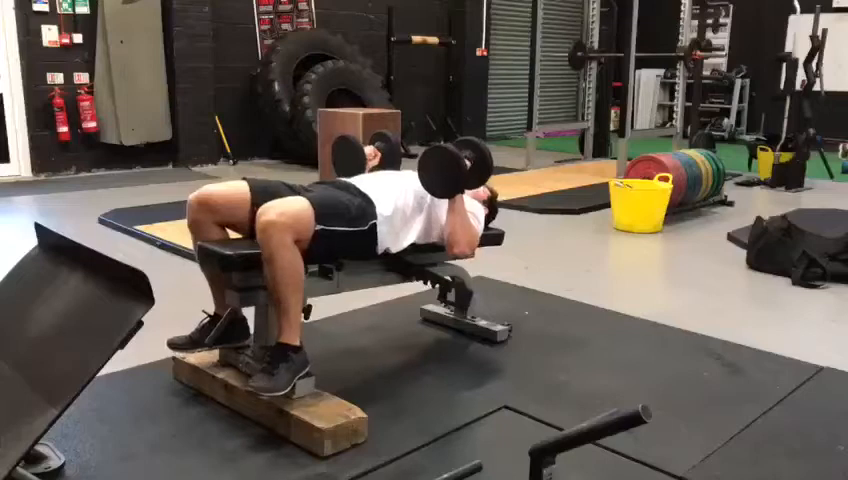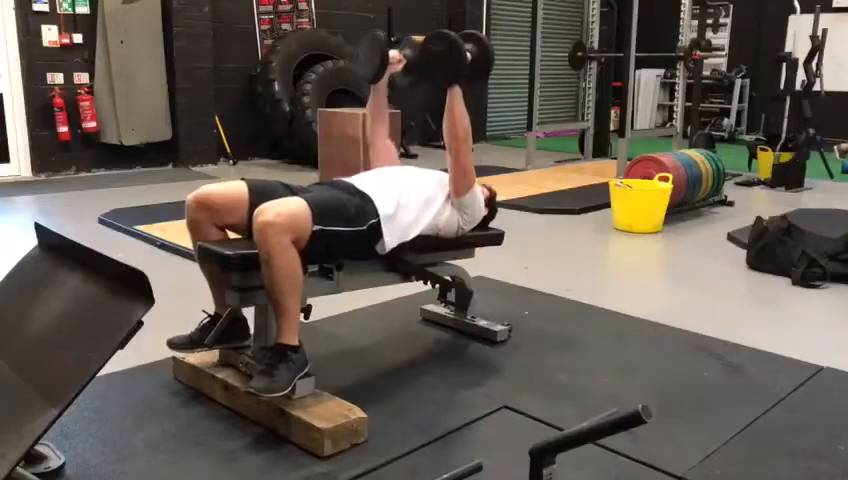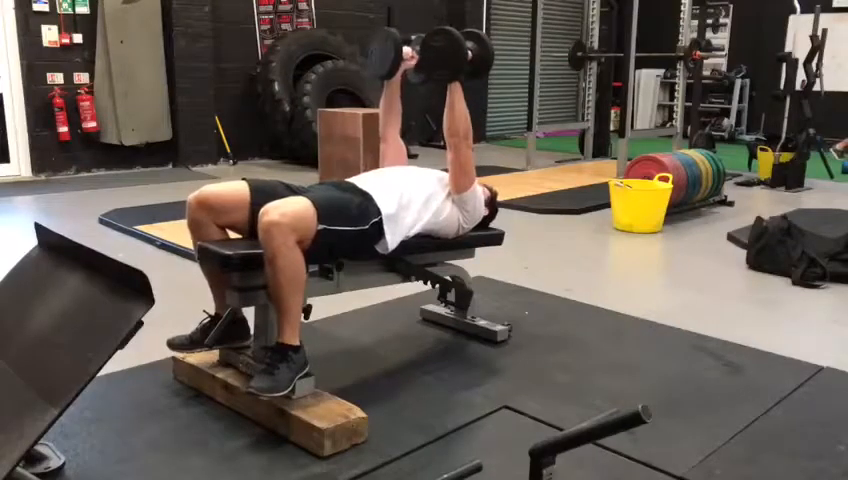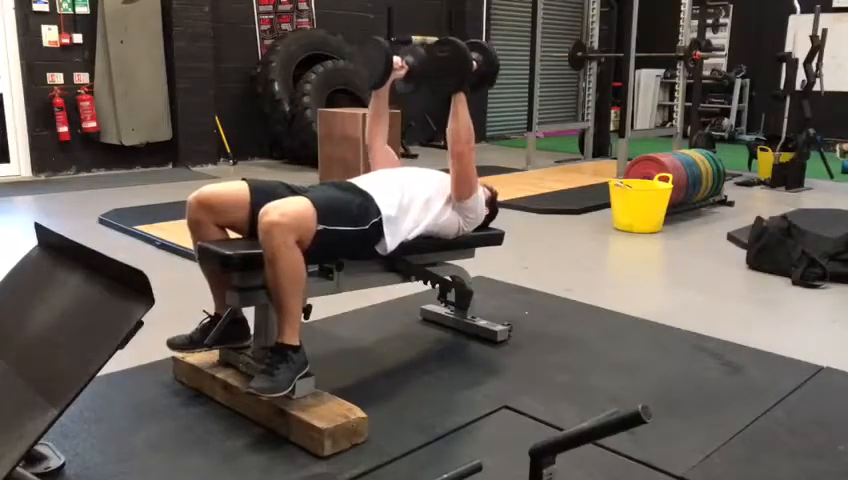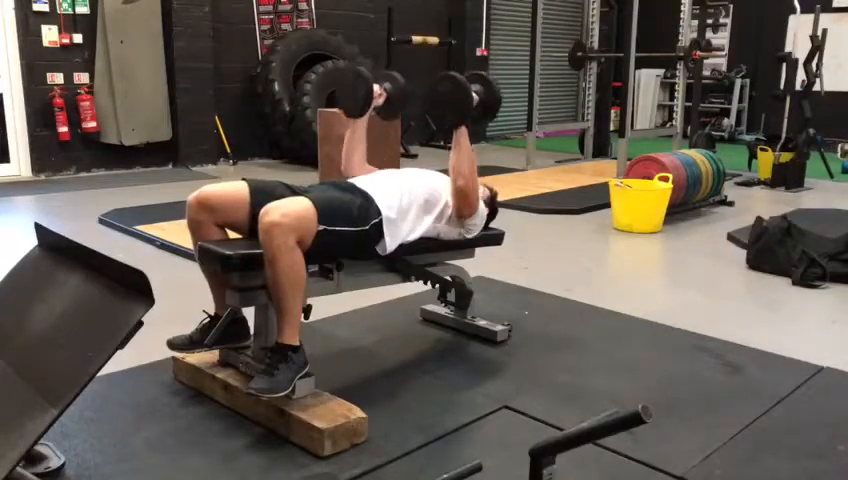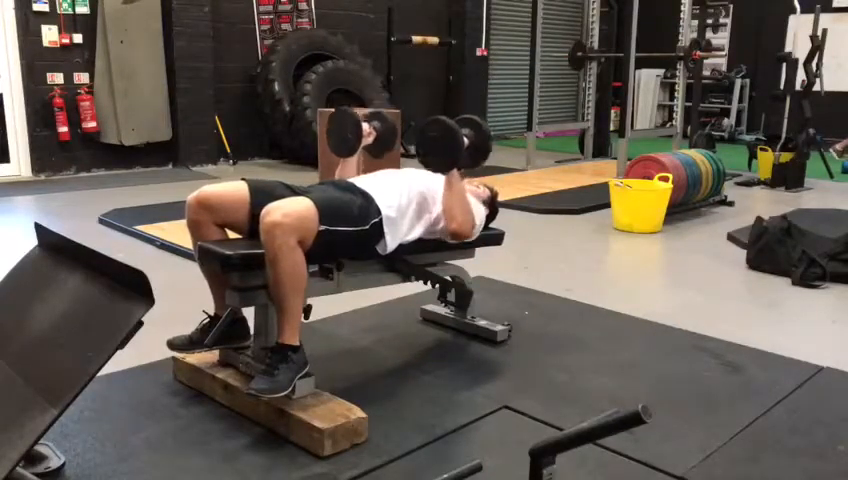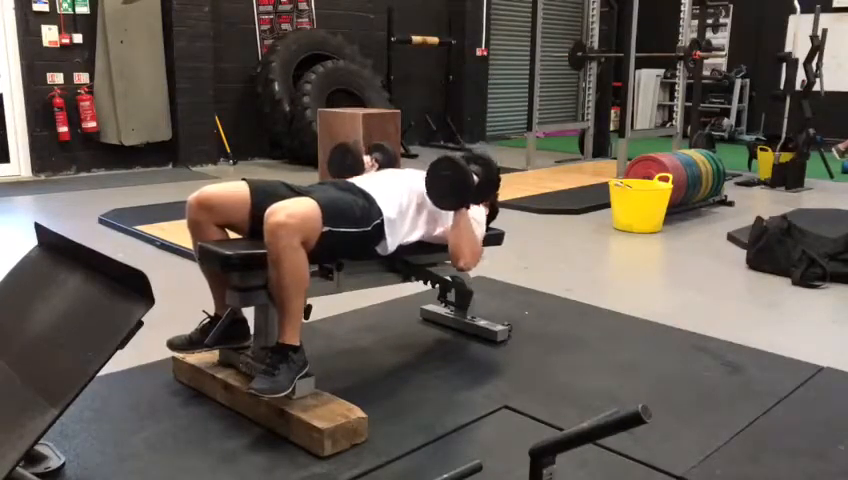
dt=0.5s
person 1, frame 1
left shoulder: (469, 210)
right shoulder: (420, 191)
left elbow: (460, 247)
left hip: (367, 215)
left knee: (274, 220)
right knee: (203, 202)
left ankle: (290, 351)
right ankle: (227, 321)
person 1, frame 2
left shoulder: (466, 210)
right shoulder: (421, 185)
left elbow: (460, 148)
right elbow: (378, 134)
left wrist: (454, 84)
right wrist: (381, 78)
left hip: (366, 215)
left knee: (271, 223)
right knee: (201, 204)
left ankle: (289, 352)
right ankle: (227, 321)
person 1, frame 3
left shoulder: (465, 210)
right shoulder: (417, 182)
left elbow: (459, 143)
right elbow: (389, 133)
left wrist: (454, 80)
right wrist: (396, 73)
left hip: (369, 214)
left knee: (276, 222)
right knee: (203, 203)
left ankle: (290, 352)
right ankle: (228, 321)
person 1, frame 4
left shoulder: (467, 212)
right shoulder: (414, 185)
left elbow: (462, 152)
right elbow: (376, 142)
left wrist: (459, 91)
right wrist: (385, 82)
left hip: (368, 214)
left knee: (276, 222)
right knee: (202, 204)
left ankle: (289, 351)
right ankle: (228, 321)
person 1, frame 5
left shoulder: (467, 216)
right shoulder: (421, 186)
left elbow: (463, 186)
right elbow: (353, 167)
left wrist: (460, 122)
right wrist: (362, 111)
left hip: (369, 214)
left knee: (277, 222)
right knee: (202, 203)
left ankle: (290, 352)
right ankle: (227, 322)
person 1, frame 6
left shoulder: (471, 210)
right shoulder: (421, 188)
left elbow: (457, 227)
left wrist: (454, 165)
left hip: (369, 213)
left knee: (278, 221)
right knee: (201, 203)
left ankle: (289, 352)
right ankle: (227, 322)
person 1, frame 7
left shoulder: (471, 213)
right shoulder: (419, 186)
left elbow: (465, 260)
right wrist: (358, 170)
left hip: (371, 214)
left knee: (282, 222)
right knee: (203, 204)
left ankle: (290, 352)
right ankle: (227, 321)
